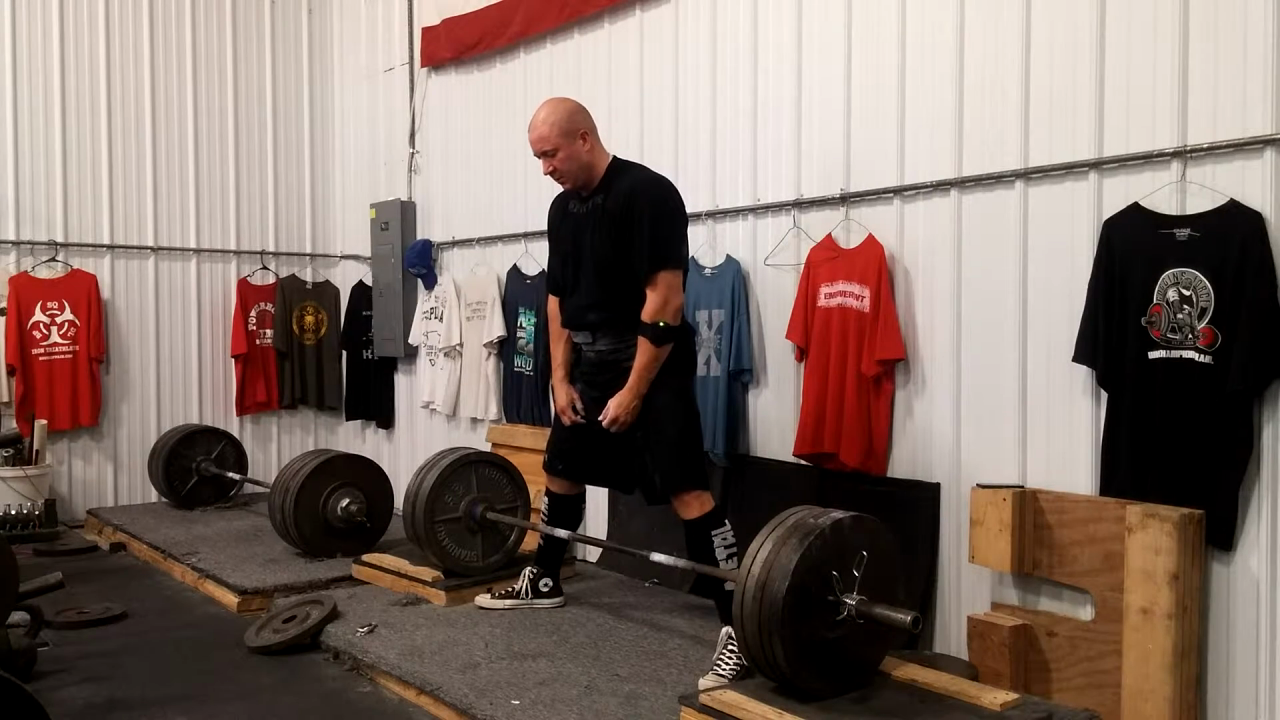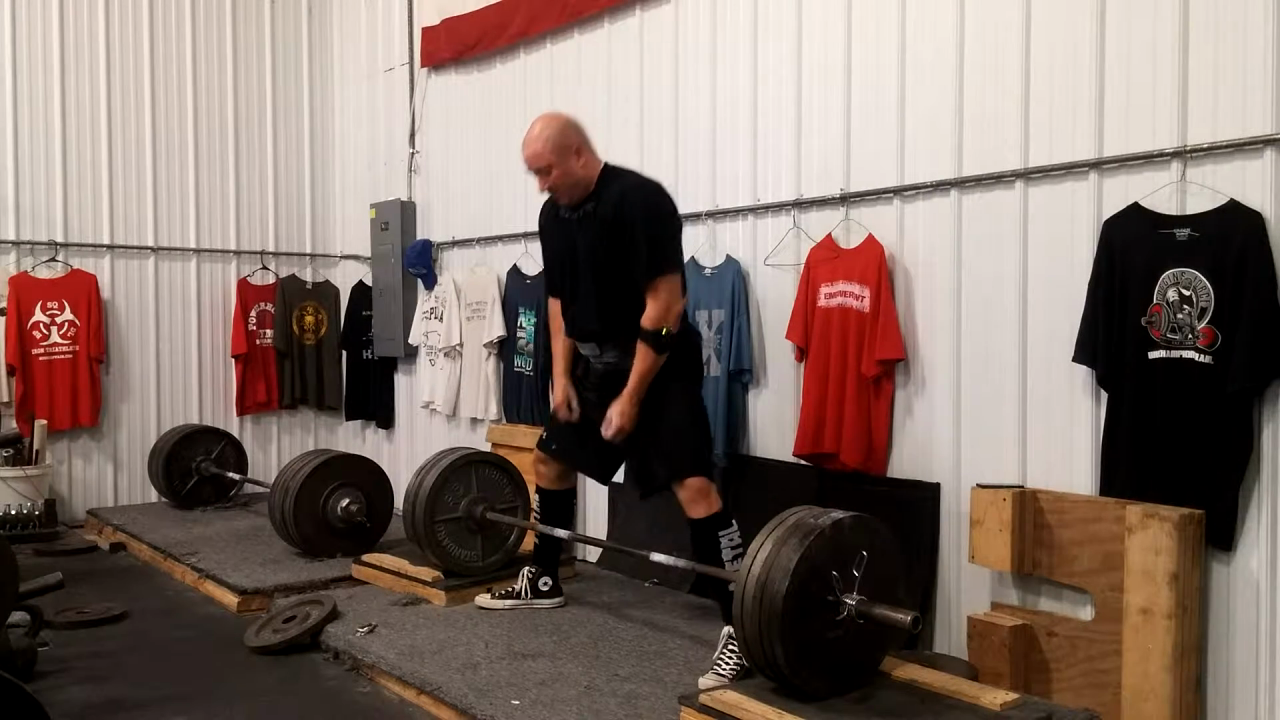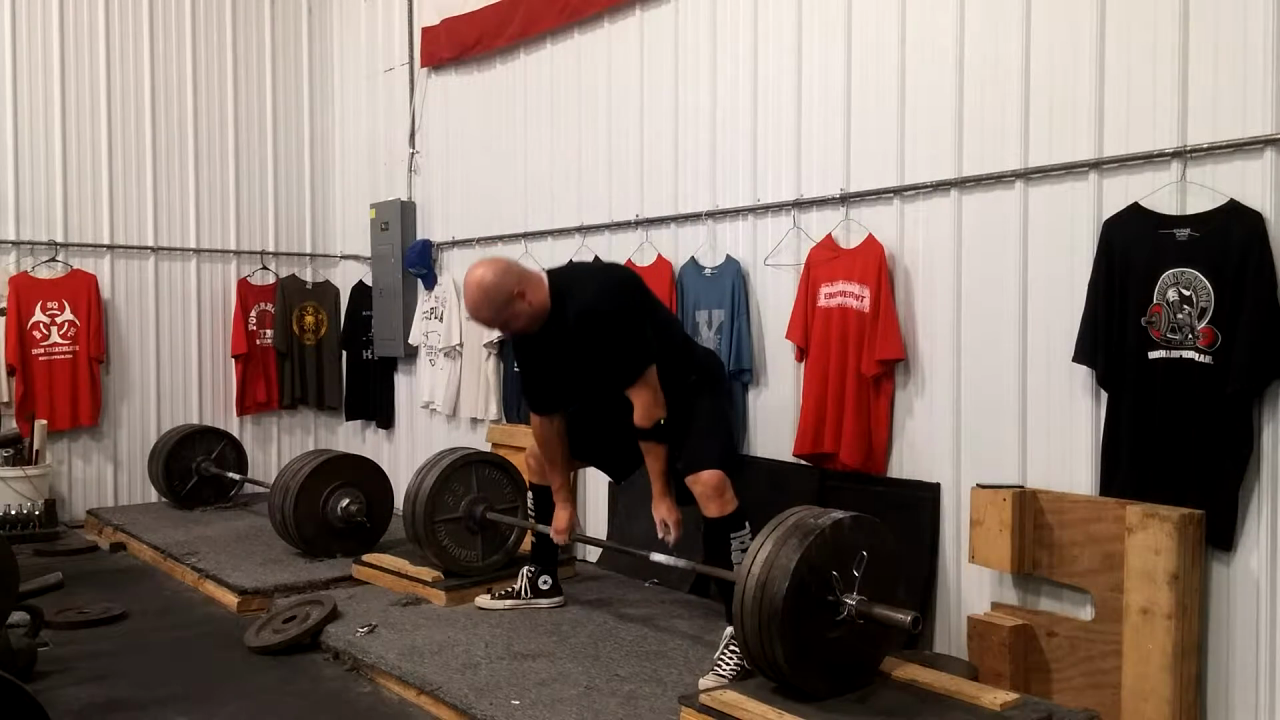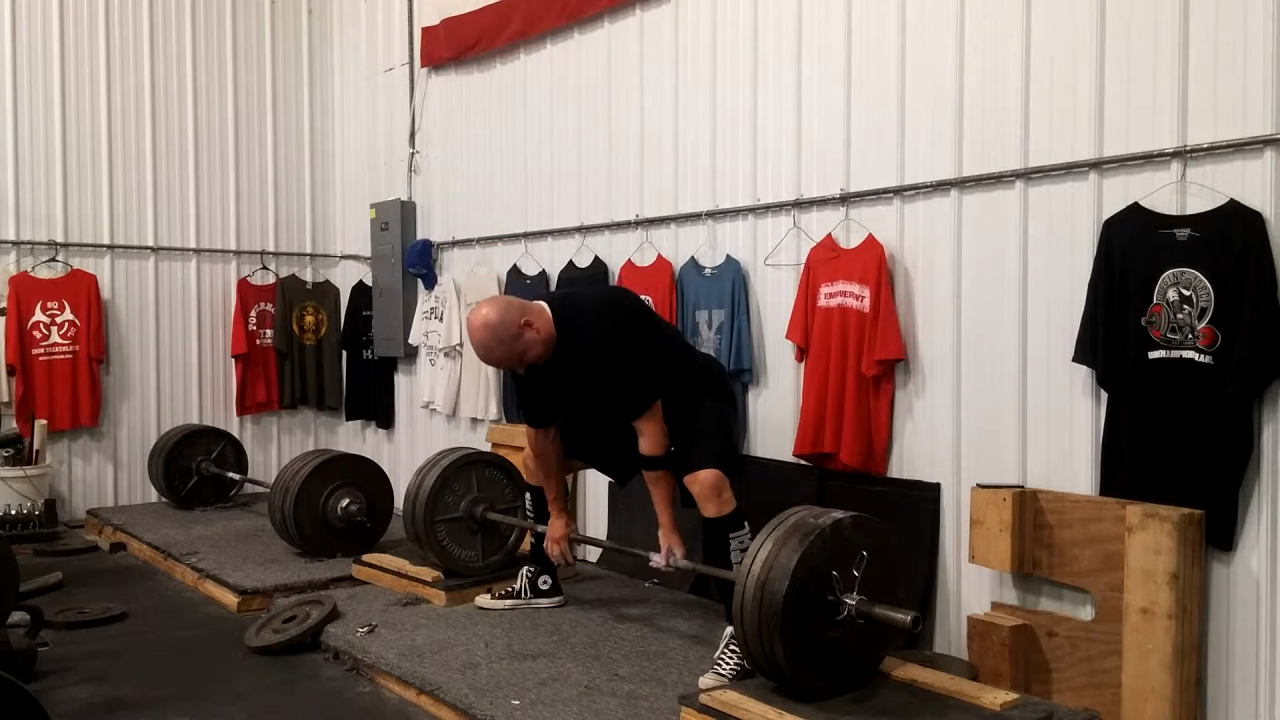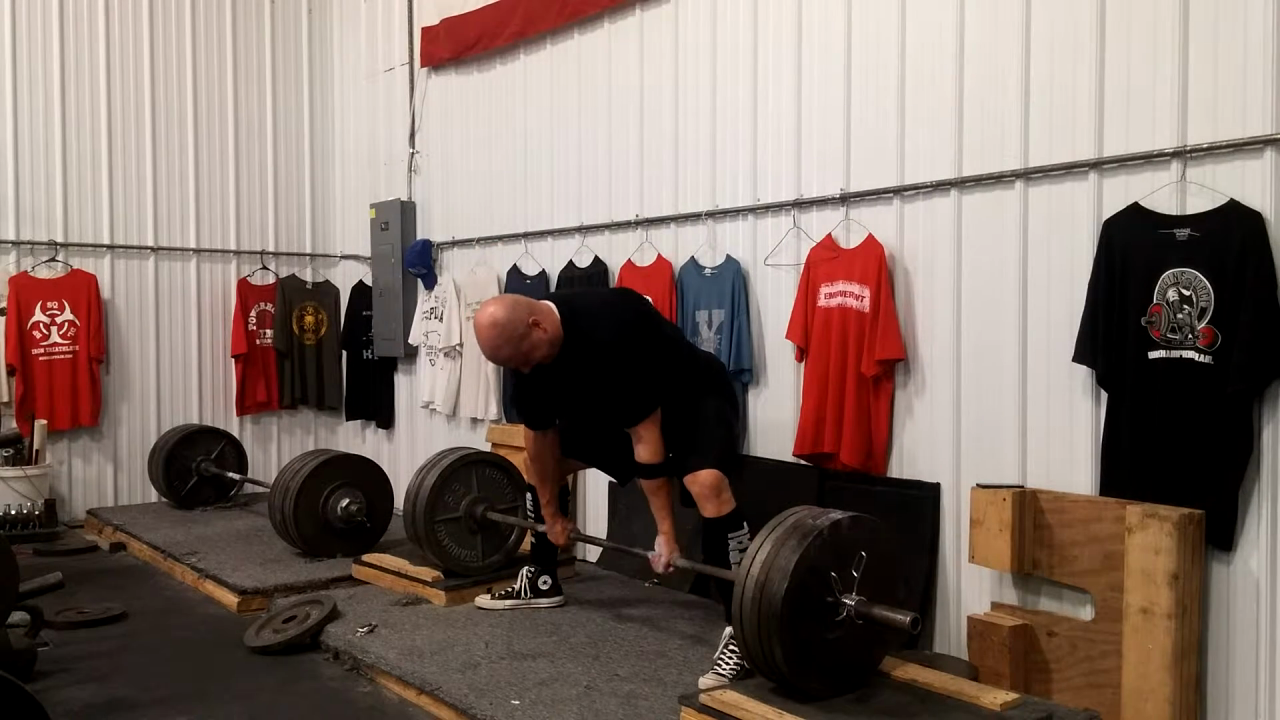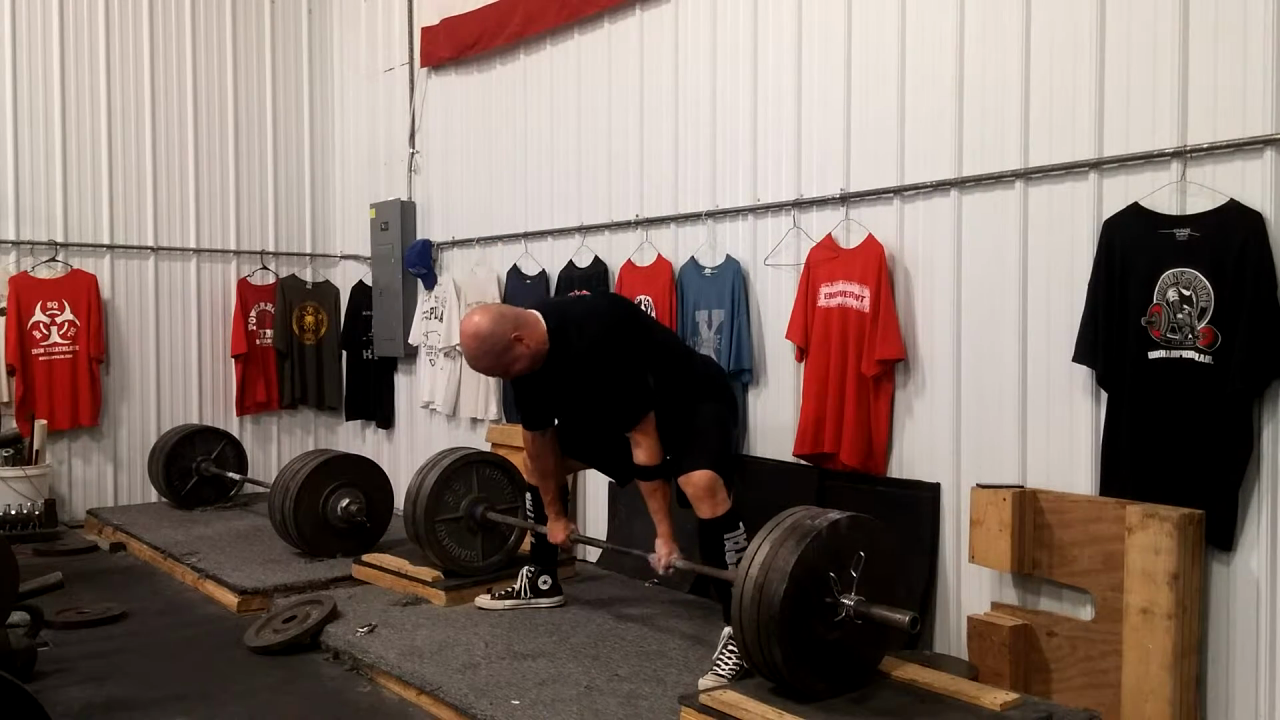
dt=0.5s
person 1, frame 1
left shoulder: (647, 193)
right shoulder: (563, 208)
left elbow: (665, 299)
right elbow: (559, 299)
left wrist: (634, 392)
right wrist: (561, 378)
left hip: (651, 364)
right hip: (590, 363)
left knee: (685, 491)
right knee: (560, 469)
left ankle: (737, 628)
right ankle: (543, 579)
person 1, frame 2
left shoulder: (641, 200)
right shoulder: (555, 215)
left elbow: (665, 303)
right elbow: (558, 299)
left wrist: (630, 397)
right wrist: (562, 374)
left hip: (660, 362)
right hip: (593, 363)
left knee: (692, 484)
right knee: (548, 457)
left ankle: (739, 627)
right ankle: (542, 580)
person 1, frame 3
left shoulder: (602, 297)
right shoulder: (527, 327)
left elbow: (646, 397)
right elbow: (546, 416)
left wrist: (661, 495)
right wrist: (563, 503)
left hip: (685, 389)
left knee: (708, 484)
right knee: (539, 457)
left ankle: (740, 632)
right ankle: (541, 580)
person 1, frame 4
left shoulder: (605, 329)
right shoulder: (525, 345)
left elbow: (650, 429)
right elbow: (544, 432)
left wrist: (667, 527)
right wrist: (557, 512)
left hip: (691, 398)
left knee: (707, 484)
right knee: (535, 461)
left ankle: (740, 631)
right ankle: (540, 581)
person 1, frame 5
left shoulder: (613, 331)
right shoulder: (526, 345)
left elbow: (646, 437)
right elbow: (540, 435)
left wrist: (666, 532)
right wrist: (551, 514)
left hip: (694, 397)
left knee: (706, 484)
right knee: (540, 463)
left ankle: (740, 633)
right ankle: (540, 580)
person 1, frame 6
left shoulder: (599, 342)
right shoulder: (526, 350)
left elbow: (643, 440)
right elbow: (539, 437)
left wrist: (665, 536)
right wrist: (554, 515)
left hip: (693, 400)
left knee: (701, 485)
right knee: (536, 461)
left ankle: (738, 632)
right ankle: (540, 580)
